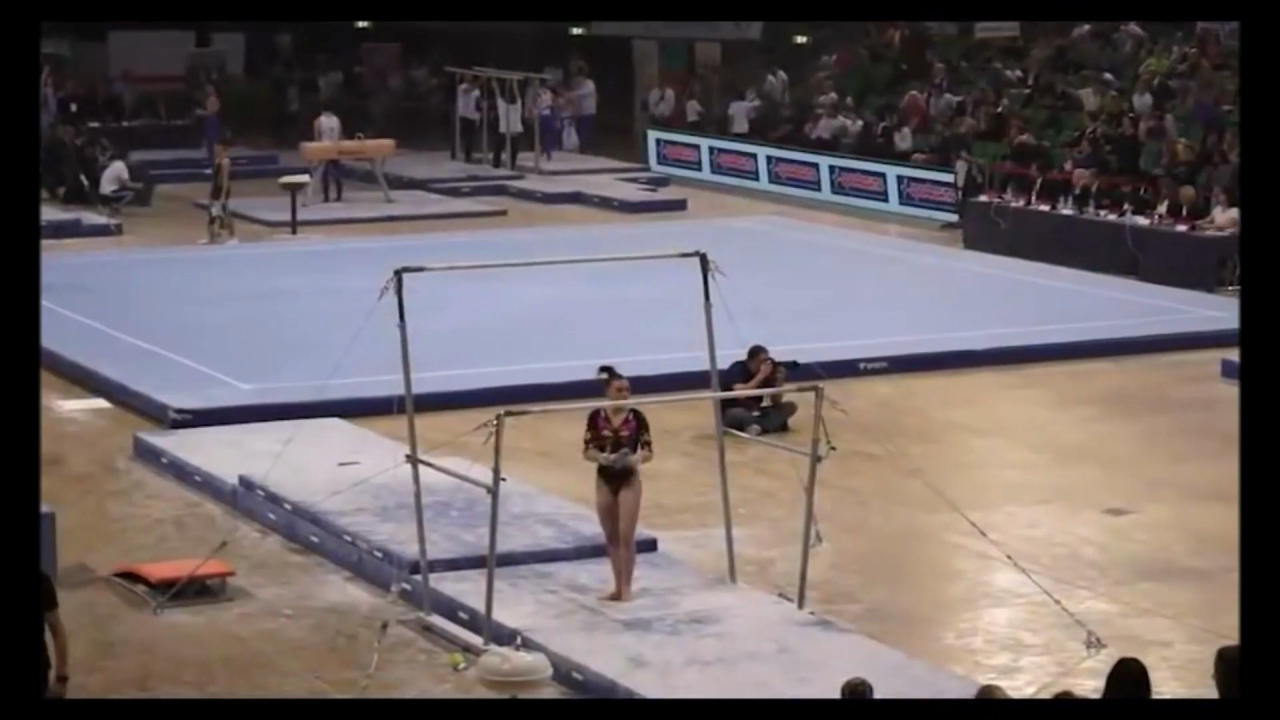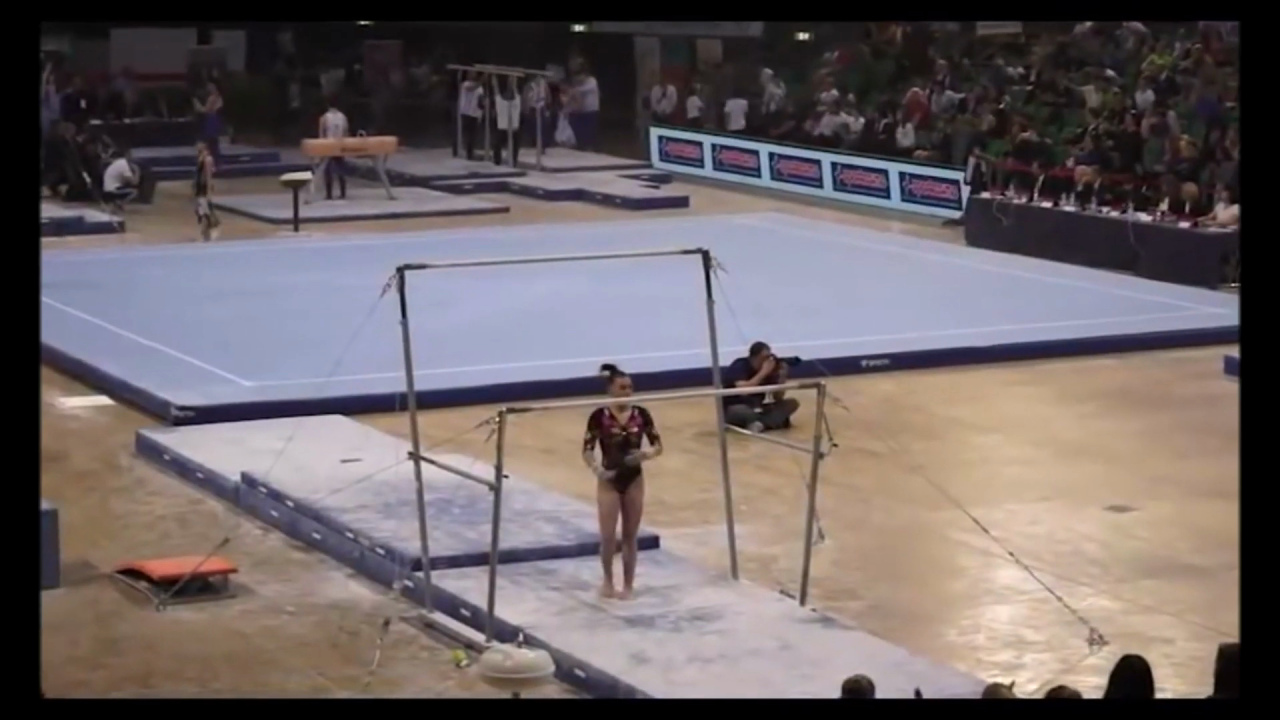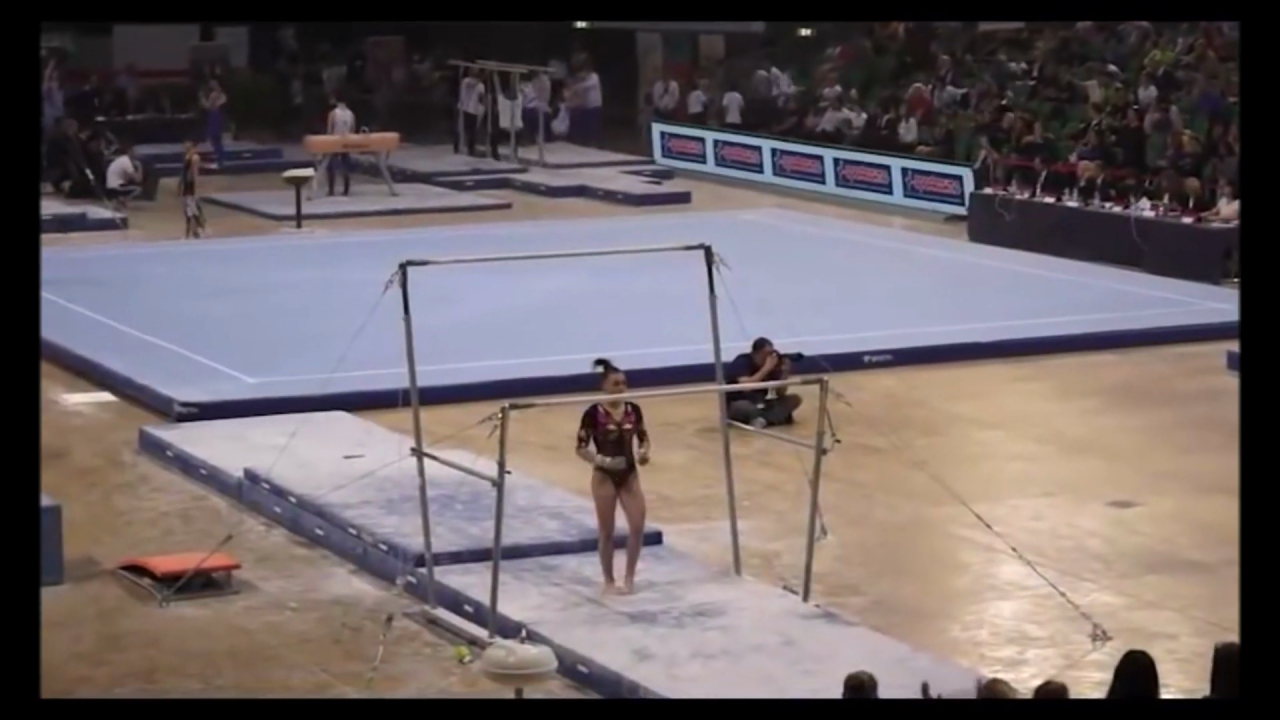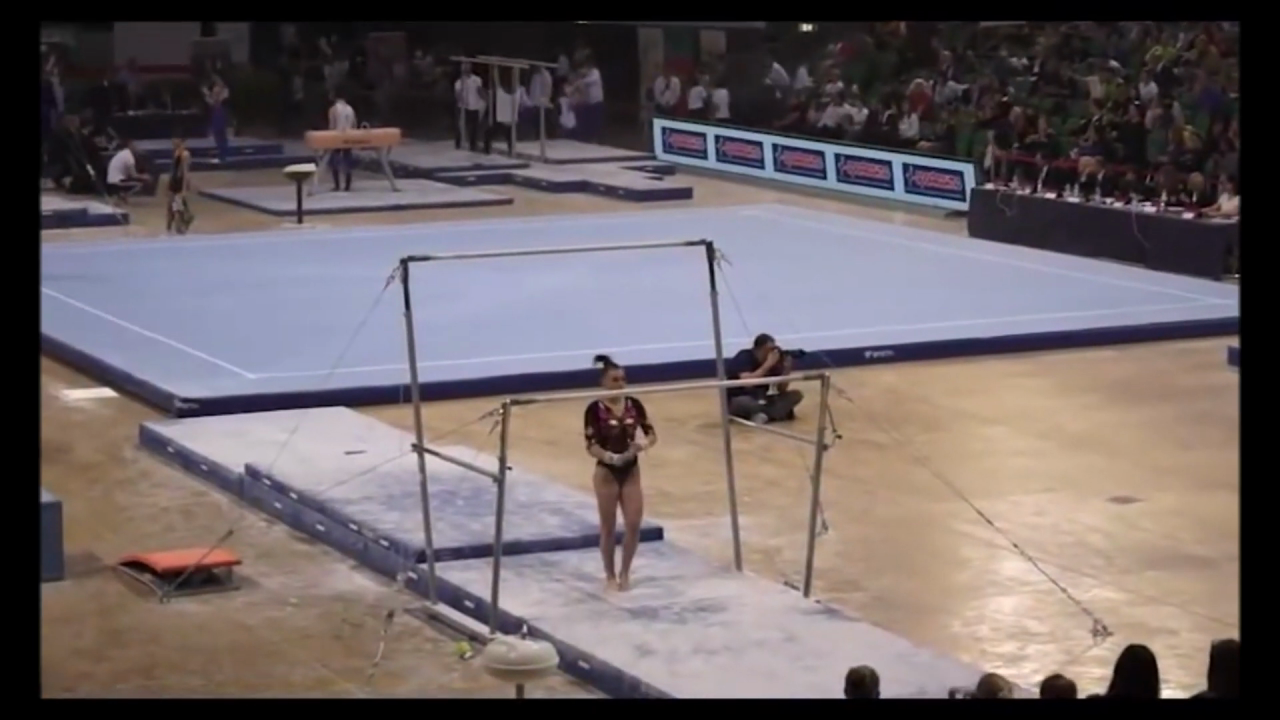
dt=0.4s
person 1, frame 1
left shoulder: (637, 417)
right shoulder: (596, 417)
left elbow: (648, 452)
right elbow: (587, 451)
left wrist: (634, 459)
right wrist: (605, 458)
left hip: (629, 481)
right hip: (605, 481)
left knee: (626, 537)
right knee: (611, 539)
left ankle: (626, 587)
right ankle: (617, 587)
person 1, frame 2
left shoulder: (641, 414)
right shoulder: (599, 416)
left elbow: (658, 445)
right elbow: (587, 450)
left wrist: (648, 453)
right wrist: (596, 468)
left hip: (635, 480)
right hip: (609, 481)
left knee: (630, 537)
right knee: (608, 537)
left ankle: (628, 585)
right ankle: (607, 580)
person 1, frame 3
left shoulder: (633, 410)
right shoulder: (593, 413)
left elbow: (644, 439)
right elbow: (581, 449)
left wrist: (644, 453)
right wrist: (604, 461)
left hip: (630, 475)
right hip: (604, 477)
left knee: (638, 526)
right knee: (607, 532)
left ankle: (630, 574)
right ankle: (609, 581)
person 1, frame 4
left shoulder: (635, 405)
right shoulder: (595, 410)
left elbow: (652, 434)
right elbow: (591, 446)
left wrist: (642, 444)
right wrist: (613, 457)
left hip: (631, 471)
right hip: (607, 472)
left knee: (634, 524)
right knee: (608, 527)
left ankle: (625, 573)
right ankle: (610, 576)
